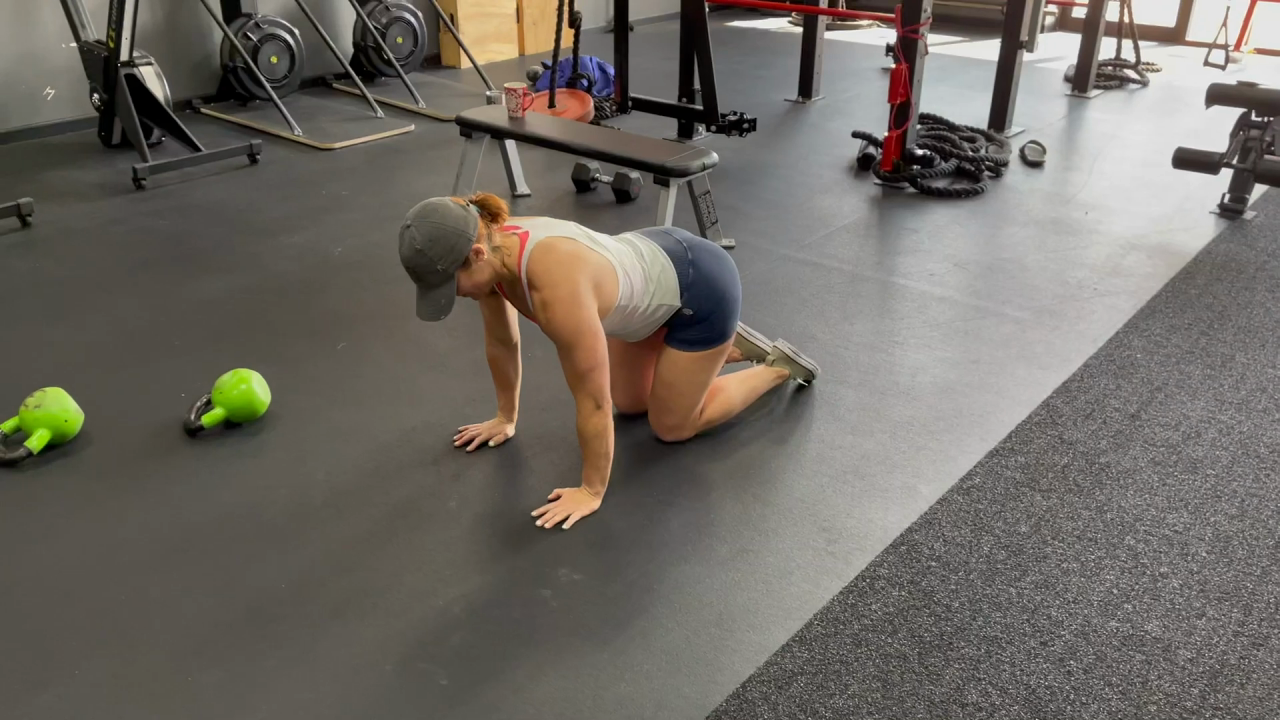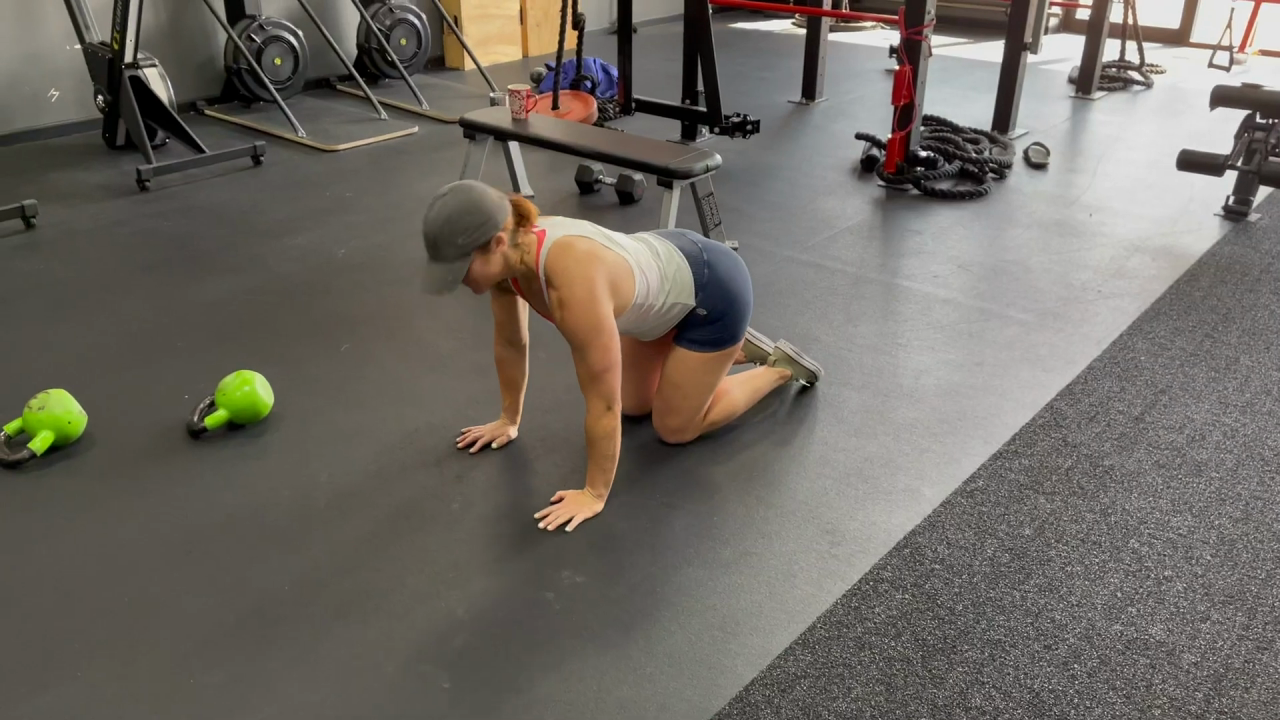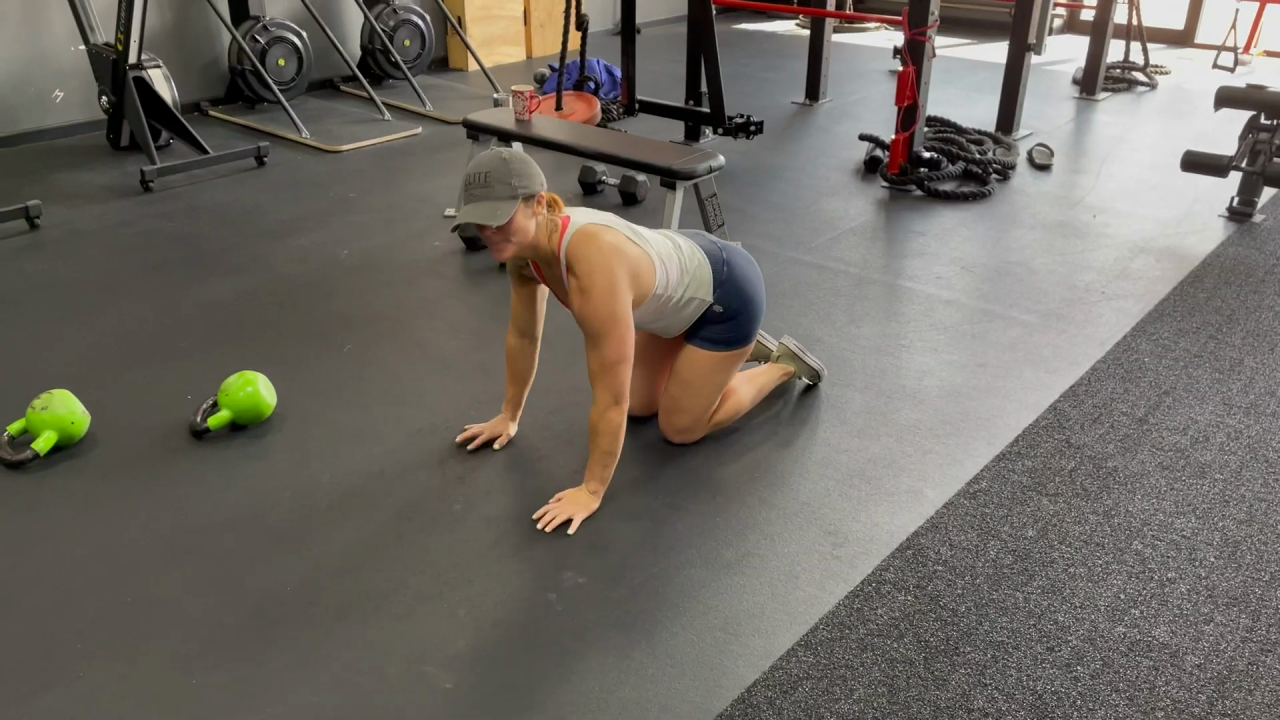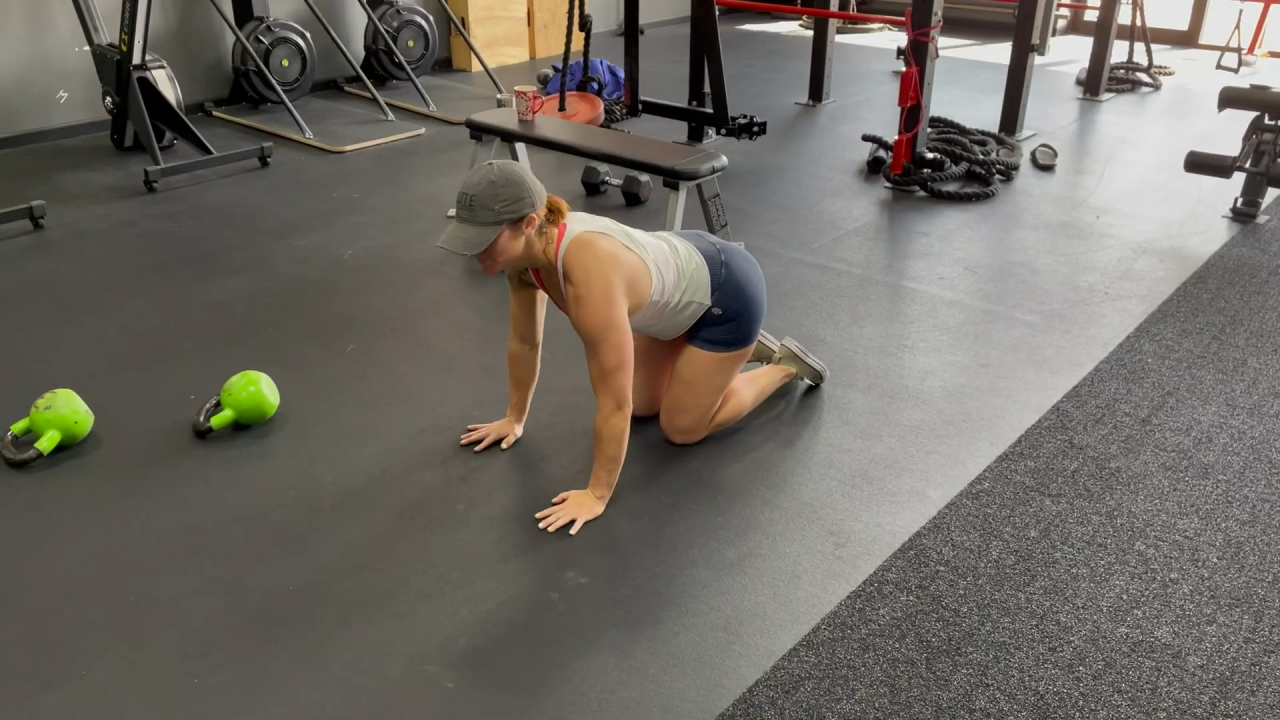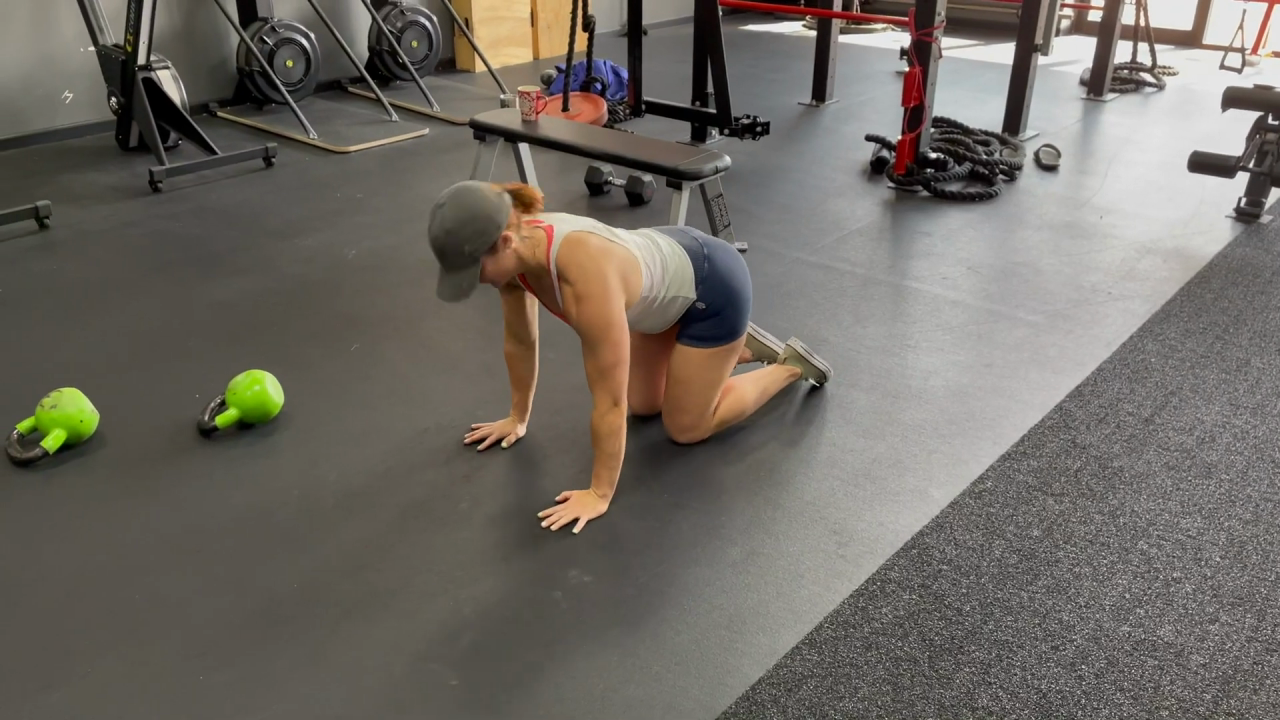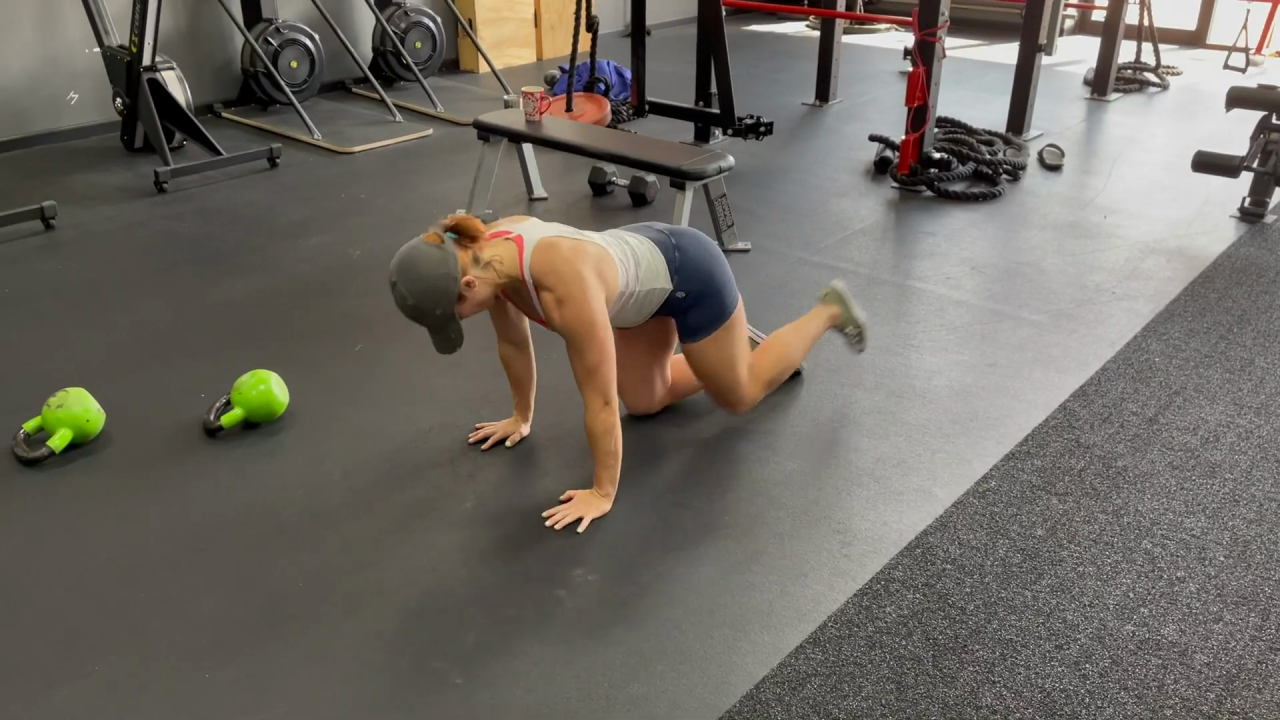
dt=0.3s
person 1, frame 1
left shoulder: (556, 288)
right shoulder: (492, 249)
left elbow: (593, 402)
right elbow: (501, 342)
left wrist: (592, 492)
right wrist: (506, 418)
left hip: (700, 288)
right hip: (655, 261)
left knee: (671, 426)
right knee: (630, 403)
left ankle: (777, 367)
right ankle: (732, 346)
person 1, frame 2
left shoulder: (574, 286)
right shoulder: (506, 251)
left elbow: (602, 403)
right elbow: (510, 343)
left wrist: (594, 494)
right wrist: (509, 419)
left hip: (713, 290)
right hip: (667, 265)
left knee: (674, 428)
right knee: (635, 404)
left ankle: (780, 368)
right ankle: (737, 348)
person 1, frame 3
left shoulder: (595, 269)
right shoulder: (523, 244)
left elbow: (611, 398)
right elbow: (522, 335)
left wrist: (592, 493)
right wrist: (509, 417)
left hip: (727, 293)
right hip: (683, 275)
left knee: (679, 427)
right knee: (641, 404)
left ankle: (784, 365)
right ankle: (743, 348)
person 1, frame 4
left shoulder: (591, 280)
right shoulder: (525, 247)
left elbow: (613, 403)
right elbow: (524, 340)
left wrist: (597, 495)
right wrist: (514, 418)
left hip: (728, 293)
right hip: (685, 268)
left knee: (681, 428)
right knee: (643, 405)
left ankle: (785, 367)
right ankle: (749, 347)
person 1, frame 5
left shoulder: (585, 280)
right shoulder: (514, 245)
left elbow: (609, 400)
right elbow: (519, 339)
left wrist: (599, 493)
right wrist: (519, 418)
left hip: (713, 286)
right hip: (667, 268)
left knee: (686, 428)
right knee: (645, 404)
left ankle: (792, 365)
right ankle: (741, 347)
person 1, frame 6
left shoulder: (563, 286)
right shoulder: (480, 258)
left elbow: (600, 399)
right elbow: (513, 342)
left wrist: (602, 493)
right wrist: (521, 417)
left hip: (688, 273)
right hip: (645, 258)
left knee: (739, 394)
right knee: (643, 401)
left ankle: (828, 312)
right ankle: (734, 346)
